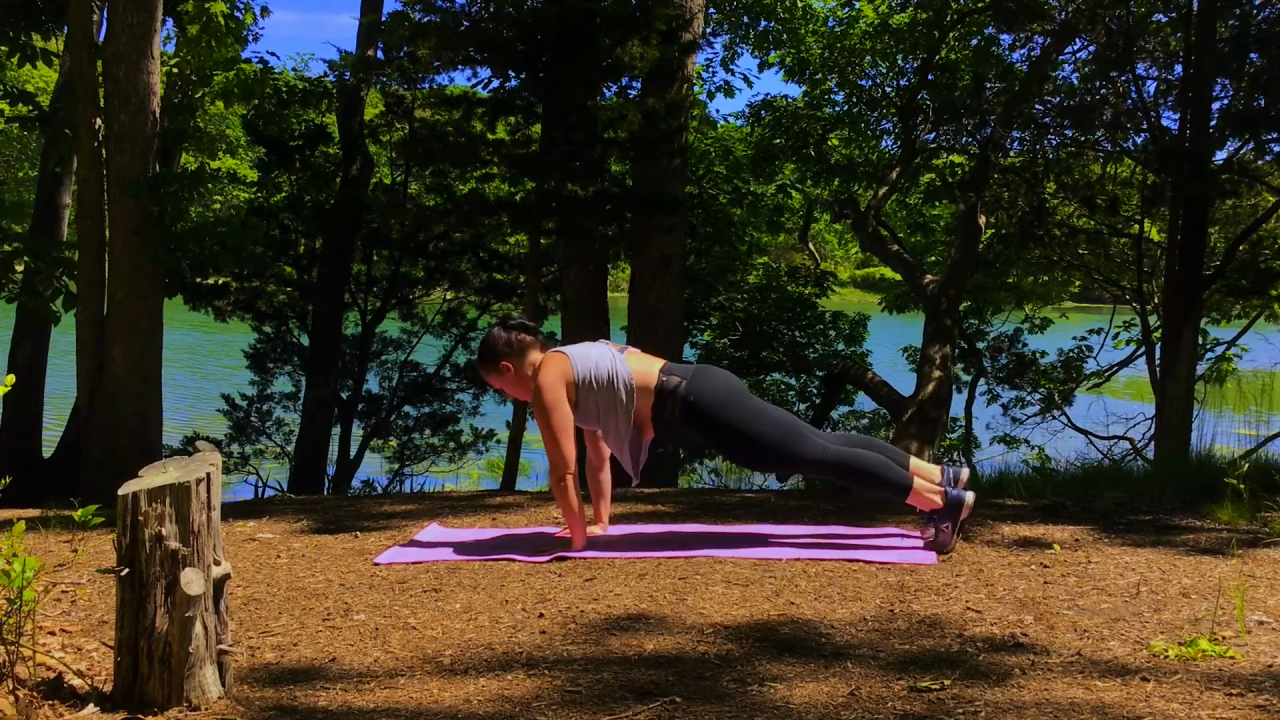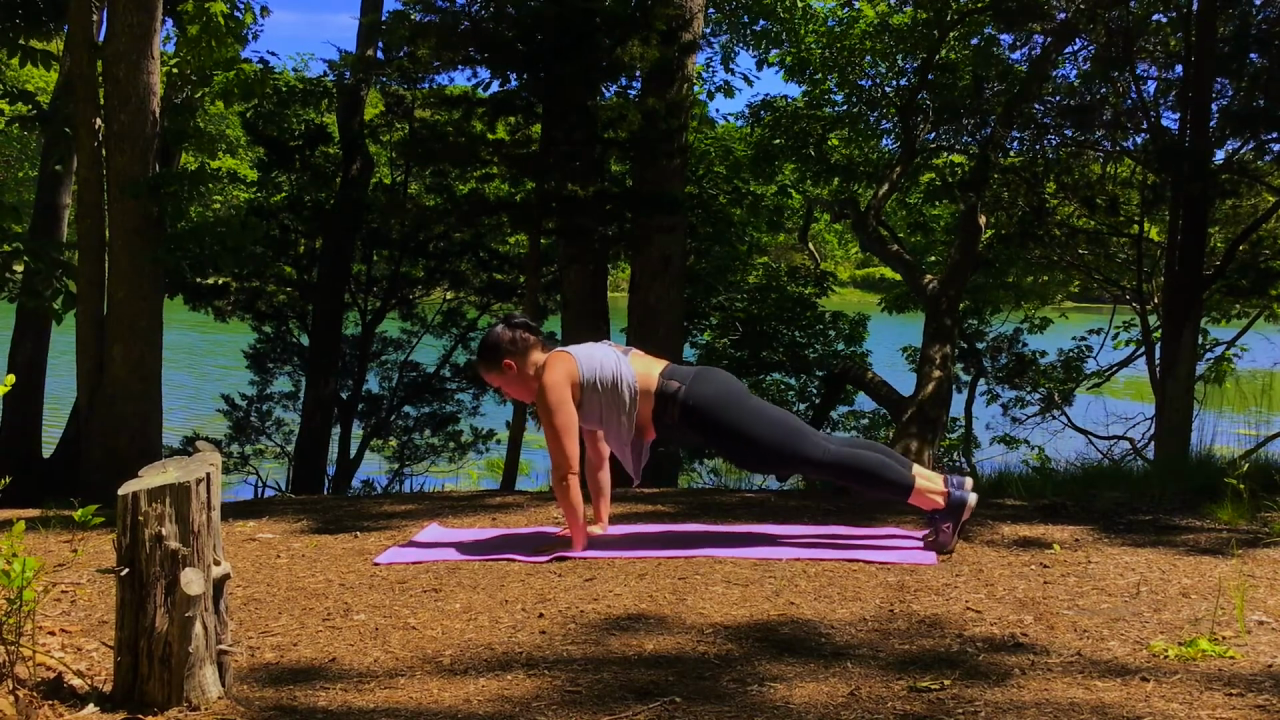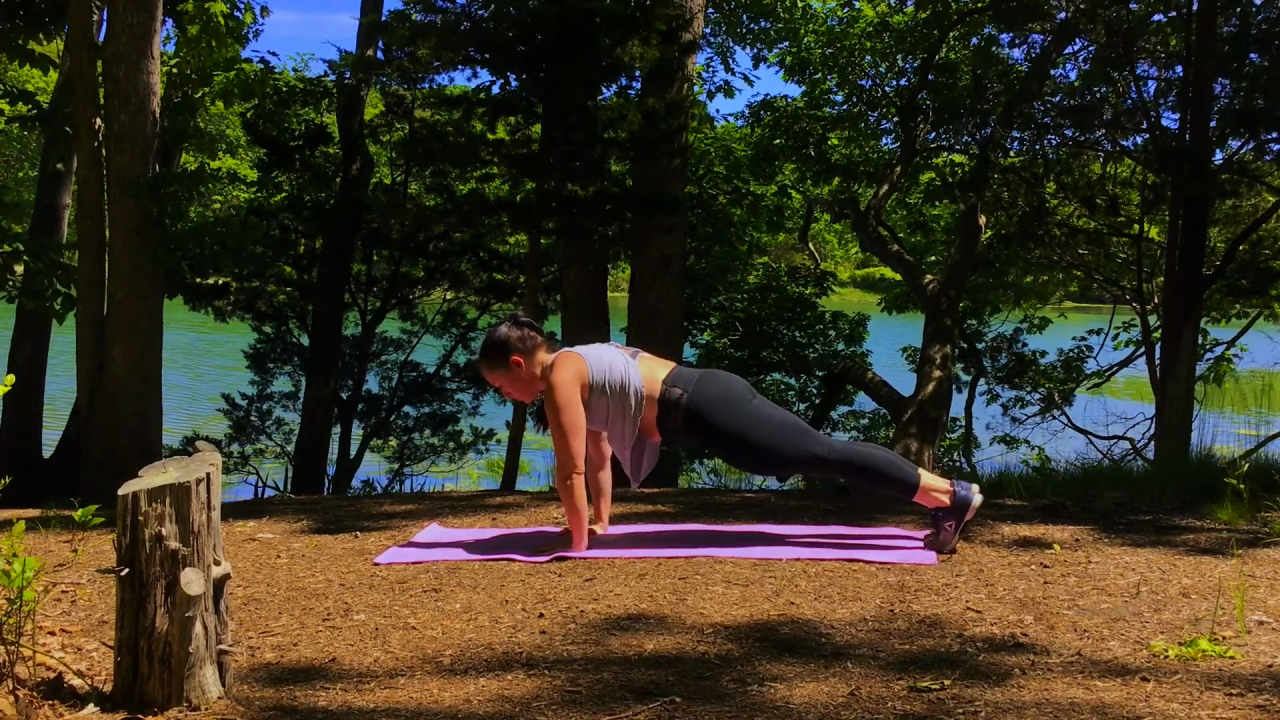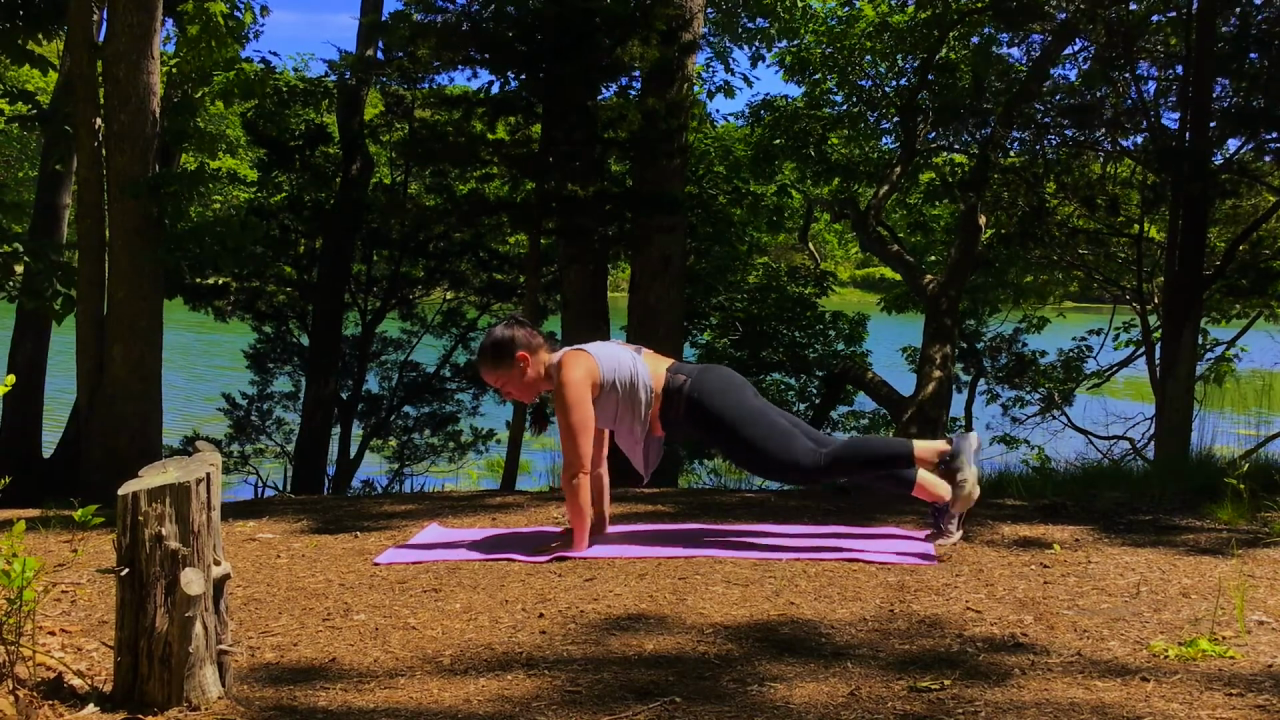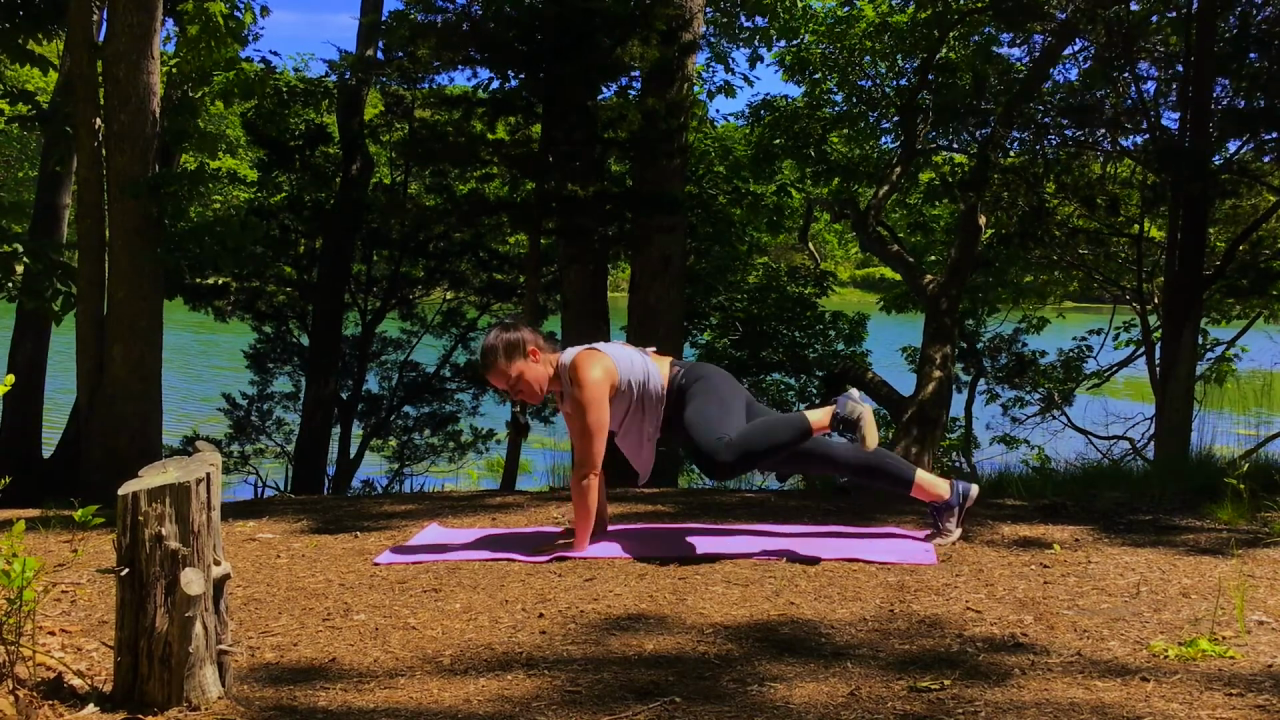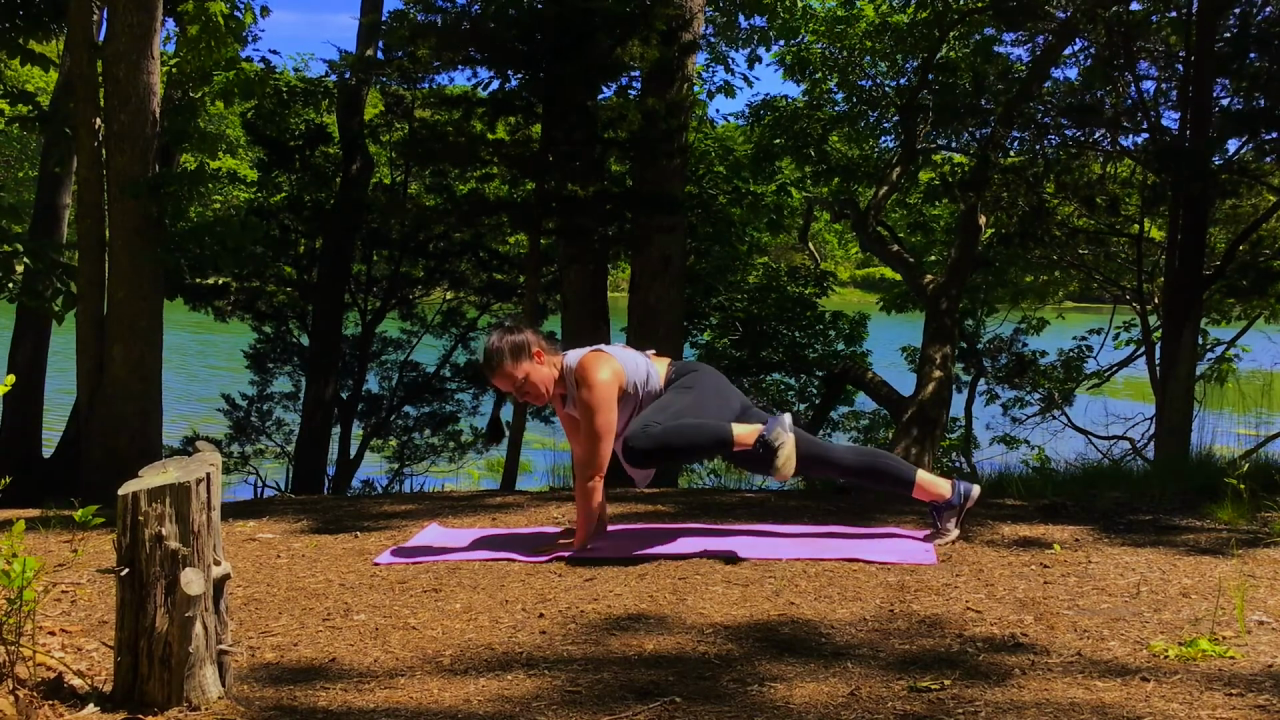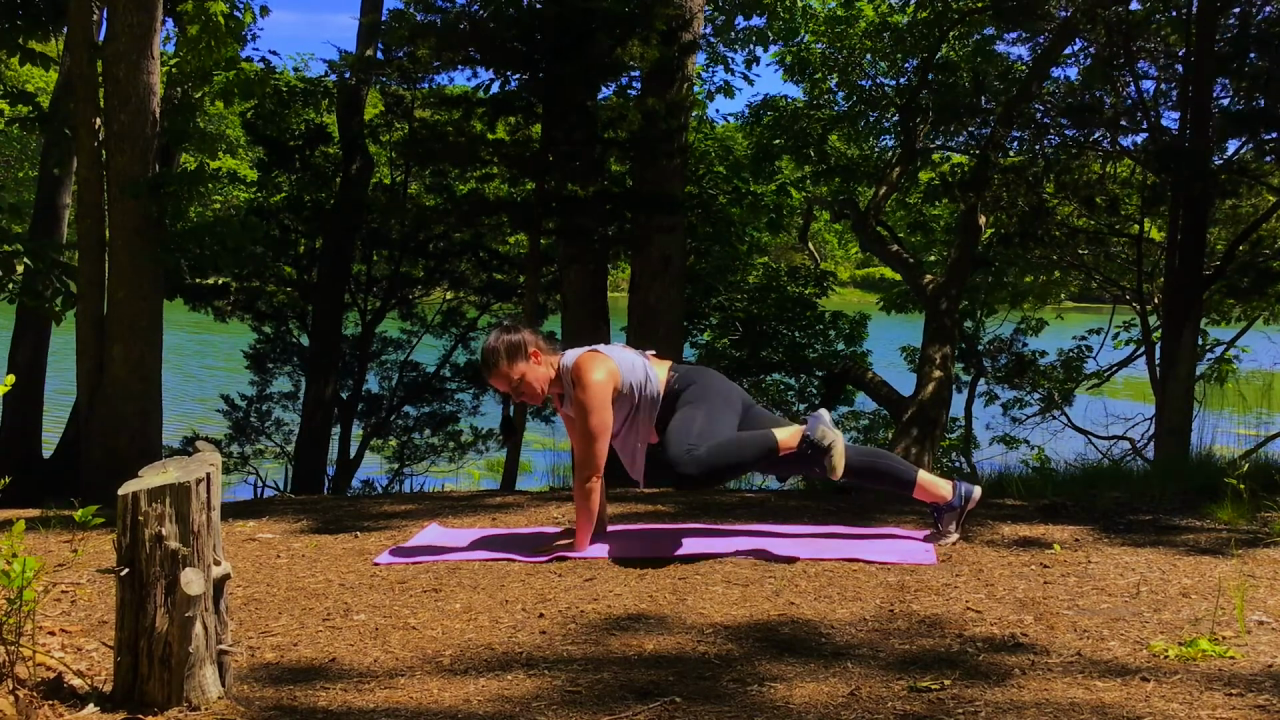
dt=0.2s
person 1, frame 1
left shoulder: (546, 378)
right shoulder: (574, 363)
left elbow: (563, 471)
right elbow: (599, 454)
left wrist: (578, 539)
right wrist: (601, 522)
left hip: (701, 405)
right hip: (703, 389)
left knee: (817, 457)
right knee: (822, 443)
left ankle: (945, 501)
right ankle: (942, 475)
person 1, frame 2
left shoulder: (550, 378)
right shoulder: (574, 363)
left elbow: (565, 472)
right elbow: (598, 455)
left wrist: (578, 540)
right wrist: (601, 522)
left hip: (702, 407)
right hip: (707, 389)
left knee: (821, 458)
right knee: (826, 446)
left ankle: (946, 500)
right ankle: (944, 482)
person 1, frame 3
left shoulder: (559, 378)
right shoulder: (577, 365)
left elbow: (570, 472)
right elbow: (598, 457)
left wrist: (578, 542)
right wrist: (601, 522)
left hip: (708, 411)
right hip: (712, 392)
left knee: (824, 456)
right knee: (826, 449)
left ankle: (954, 497)
right ankle: (943, 487)
person 1, frame 4
left shoulder: (568, 374)
right shoulder: (573, 368)
left elbow: (577, 469)
right elbow: (596, 458)
left wrist: (579, 541)
right wrist: (599, 521)
left hip: (710, 398)
right hip: (710, 395)
left knee: (812, 463)
right knee: (820, 452)
left ankle: (946, 450)
right ankle: (944, 494)
person 1, frame 5
left shoulder: (586, 372)
right shoulder: (558, 381)
left elbow: (589, 469)
right elbow: (585, 458)
left wrist: (580, 541)
right wrist: (598, 521)
left hip: (706, 388)
right hip: (701, 400)
left knee: (719, 461)
right knee: (824, 456)
left ankle: (829, 415)
right ankle: (948, 492)
person 1, frame 6
left shoulder: (593, 375)
right shoulder: (559, 389)
left elbow: (594, 471)
right elbow: (583, 460)
left wrist: (580, 540)
right wrist: (596, 521)
left hip: (700, 387)
right hip: (700, 405)
left knee: (639, 445)
right knee: (824, 457)
left ankle: (760, 435)
right ankle: (949, 491)
person 1, frame 7
left shoulder: (586, 374)
right shoulder: (560, 390)
left elbow: (591, 471)
right elbow: (585, 460)
left wrist: (581, 540)
right wrist: (597, 522)
left hip: (702, 393)
right hip: (702, 403)
left knee: (683, 467)
right knee: (824, 461)
left ankle: (802, 433)
right ankle: (950, 493)
